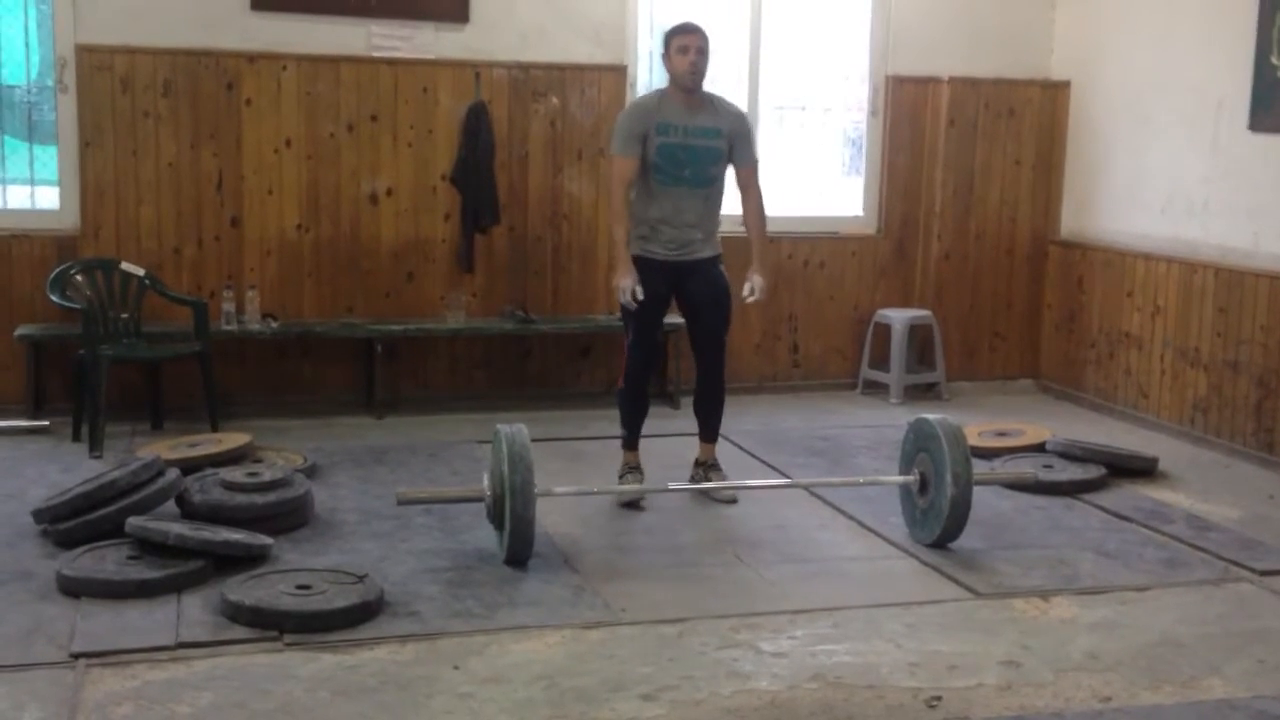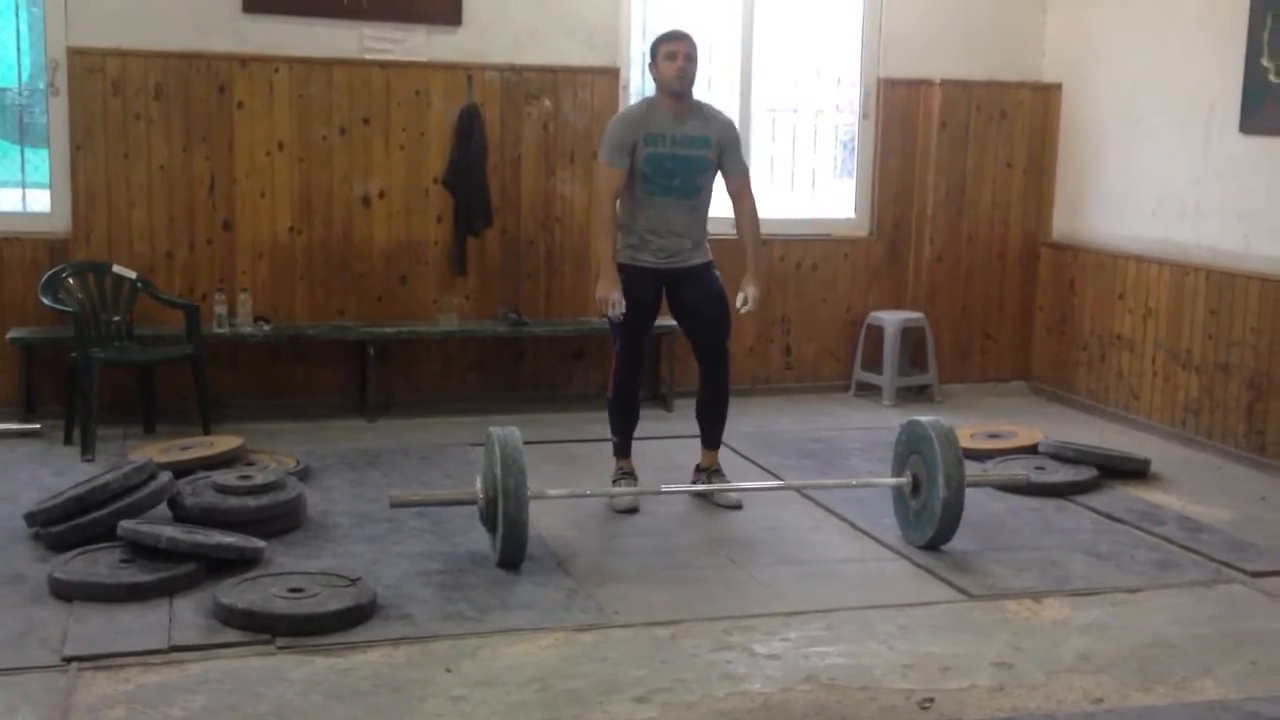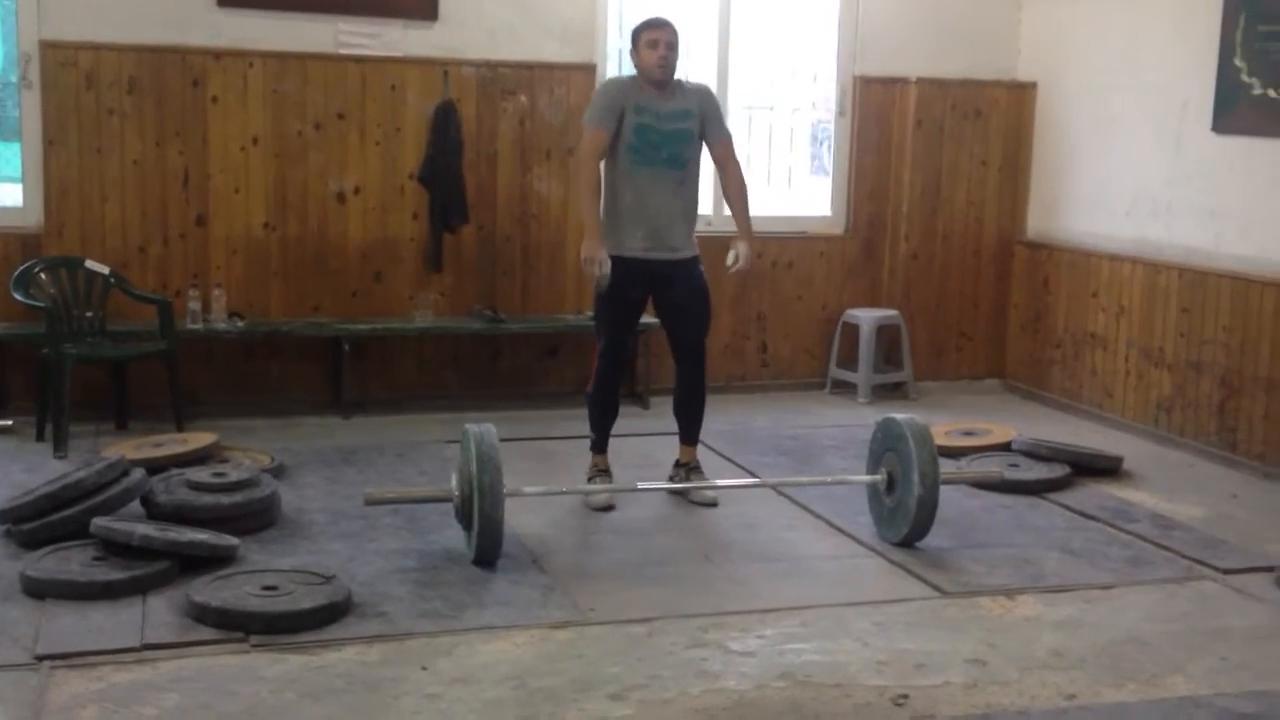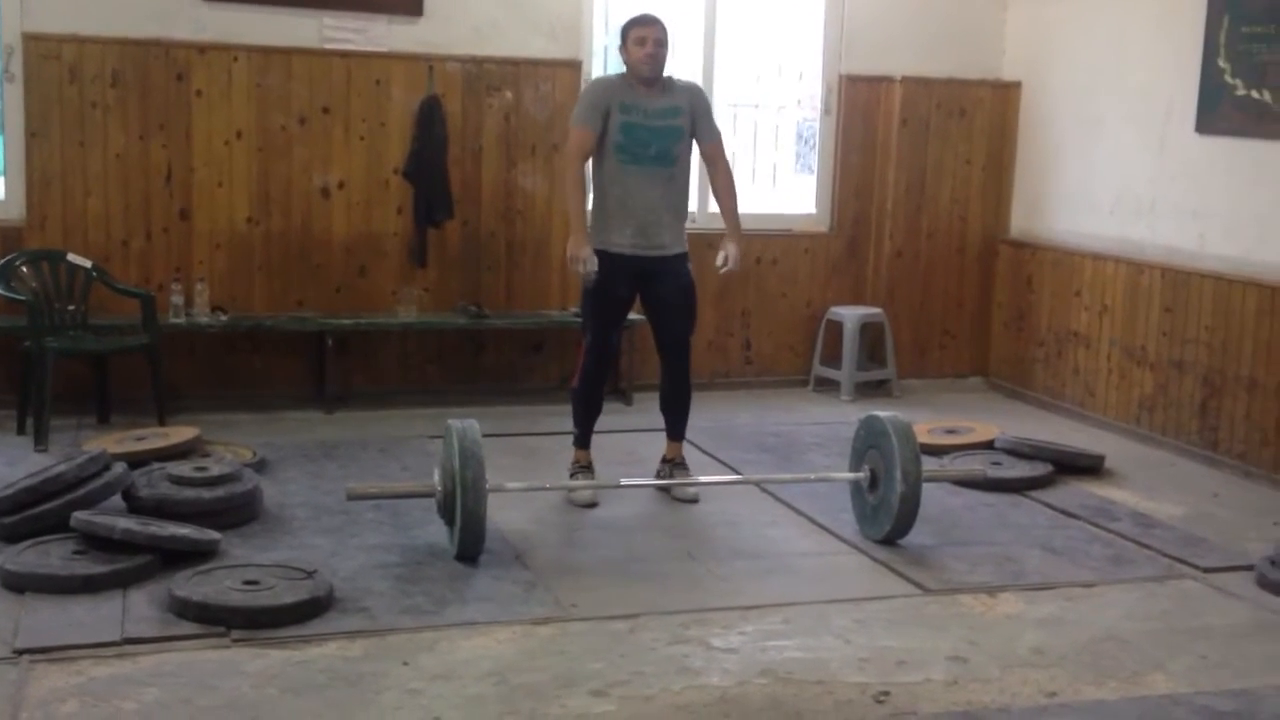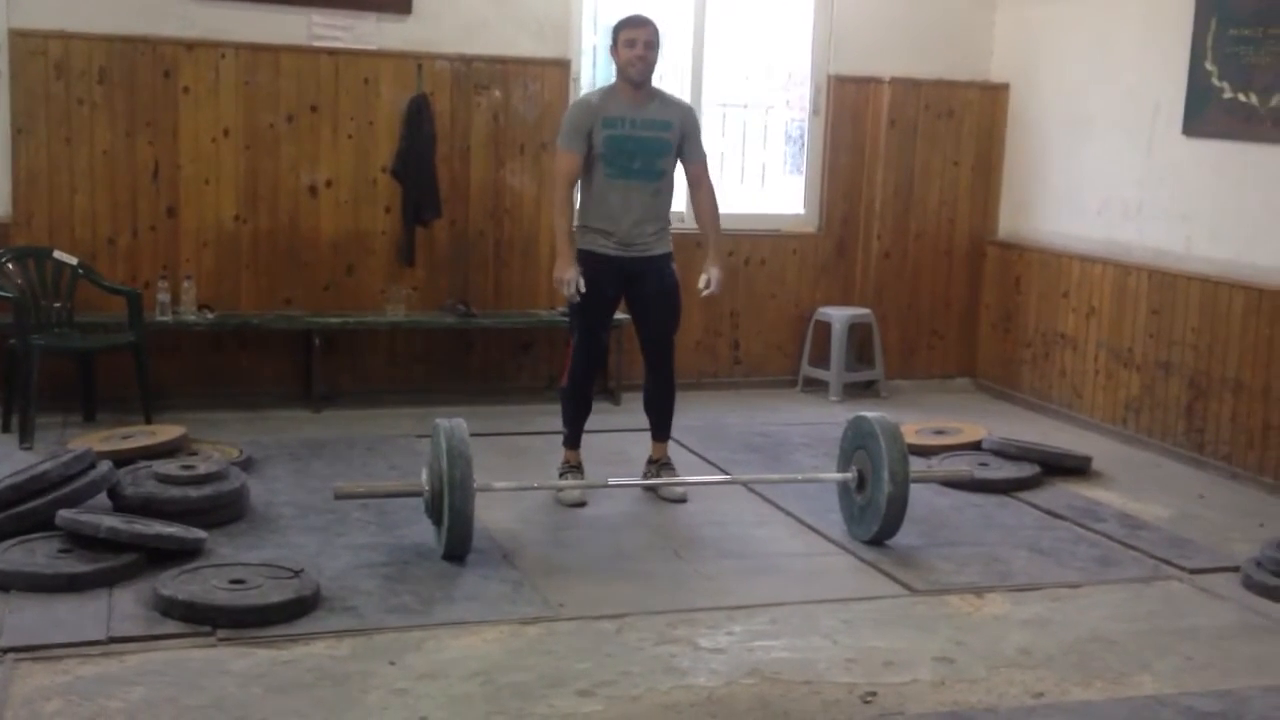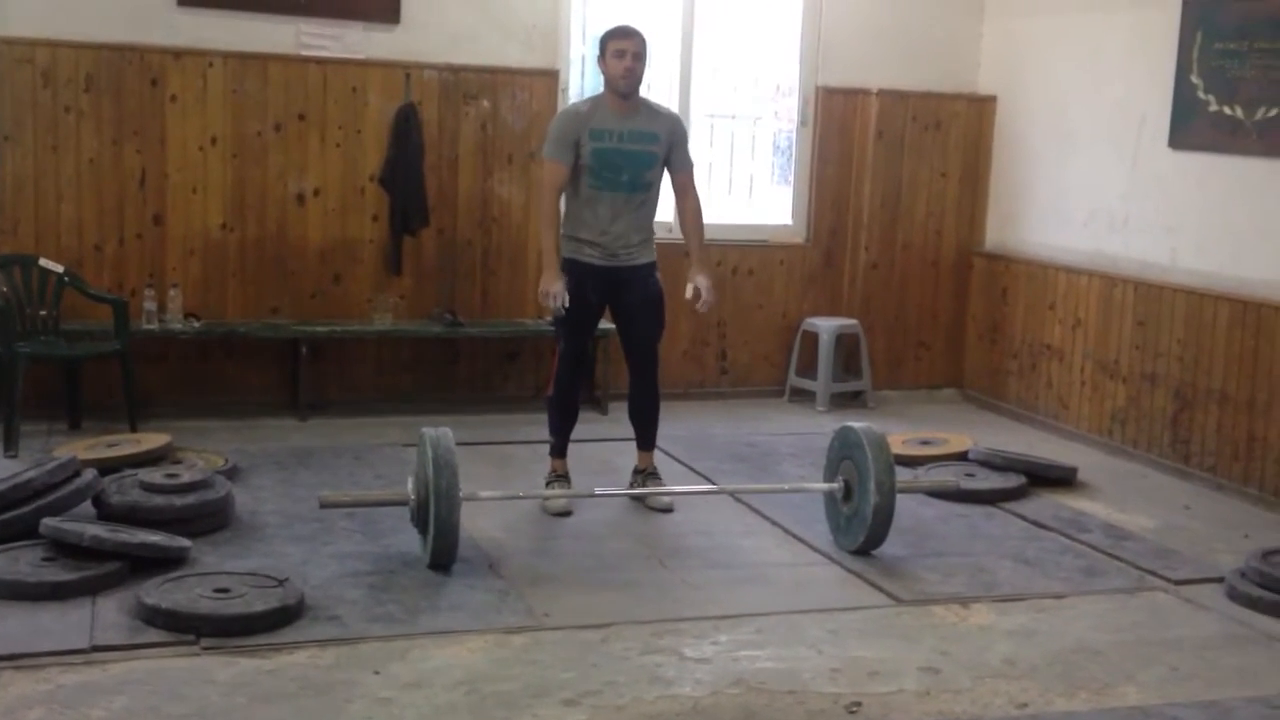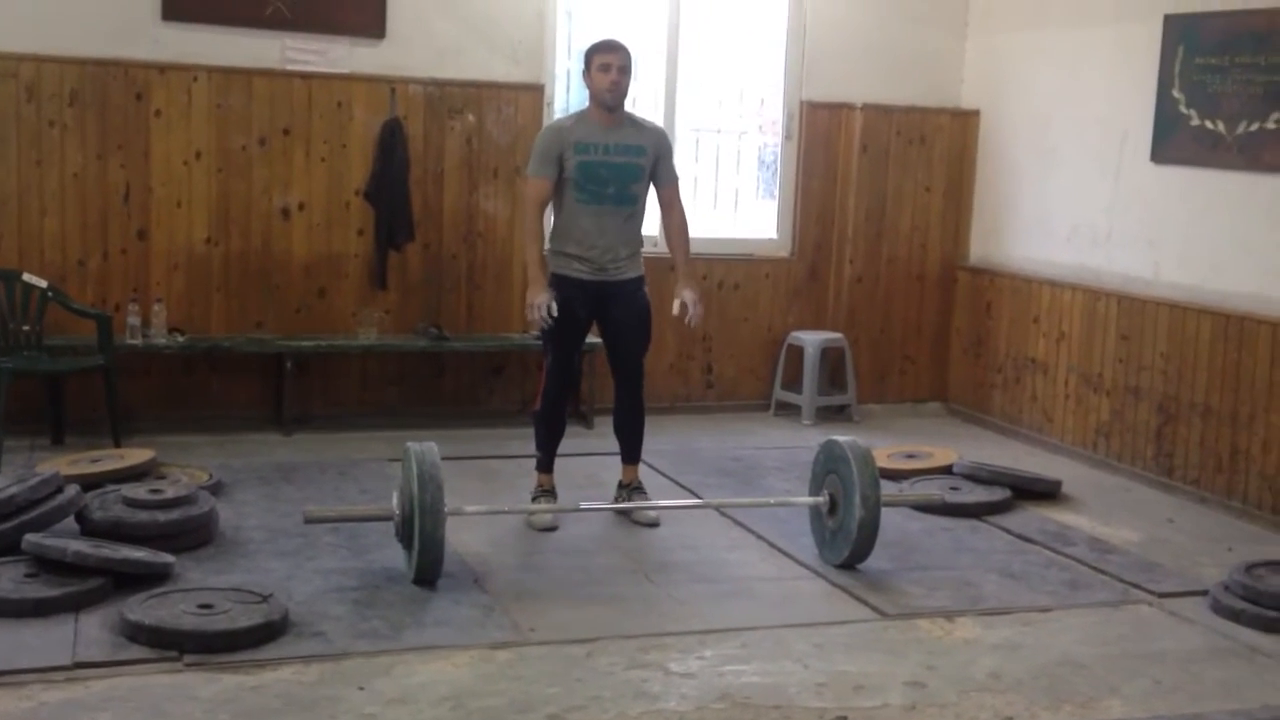
dt=0.3s
person 1, frame 1
left shoulder: (731, 119)
right shoulder: (641, 114)
left elbow: (750, 191)
right elbow: (620, 189)
left wrist: (756, 264)
right wrist: (623, 263)
left hip: (703, 258)
right hip: (648, 257)
left knee: (712, 360)
right knee: (640, 359)
left ankle: (706, 461)
right ankle: (630, 464)
person 1, frame 2
left shoulder: (719, 126)
right shoulder: (629, 123)
left elbow: (742, 199)
right elbow: (606, 201)
left wrist: (751, 274)
right wrist: (606, 276)
left hip: (694, 263)
right hip: (636, 264)
left knee: (716, 362)
right knee: (628, 365)
left ankle: (709, 466)
right ankle: (623, 468)
person 1, frame 3
left shoulder: (700, 99)
right shoulder: (615, 94)
left elbow: (728, 165)
right elbow: (589, 162)
left wrist: (743, 234)
right wrist: (593, 235)
left hip: (682, 257)
right hip: (624, 256)
left knee: (693, 360)
right knee: (611, 361)
left ankle: (687, 464)
right ankle: (598, 467)
person 1, frame 4
left shoulder: (690, 97)
right shoulder: (603, 93)
left elbow: (717, 164)
right elbow: (575, 159)
left wrist: (731, 232)
right wrist: (578, 232)
left hip: (669, 253)
right hip: (611, 251)
left knee: (677, 357)
right knee: (596, 357)
left ankle: (672, 460)
right ankle: (581, 462)
person 1, frame 5
left shoulder: (680, 114)
right shoulder: (588, 109)
left elbow: (700, 185)
right elbow: (564, 184)
left wrist: (713, 256)
right wrist: (565, 256)
left hip: (655, 257)
right hip: (597, 255)
left knee: (661, 359)
right knee: (586, 358)
left ankle: (659, 460)
right ankle: (571, 463)
person 1, frame 6
left shoulder: (668, 125)
right shoulder: (573, 120)
left elbow: (686, 195)
right elbow: (551, 197)
left wrist: (697, 267)
right wrist: (550, 268)
left hip: (638, 266)
right hip: (581, 264)
left knee: (645, 367)
right knee: (571, 367)
left ankle: (645, 469)
right ankle: (557, 471)
person 1, frame 7
left shoulder: (652, 138)
right shoulder: (558, 135)
left elbow: (672, 209)
right elbow: (535, 210)
left wrist: (684, 280)
right wrist: (537, 281)
left hip: (626, 280)
right hip: (569, 278)
left knee: (630, 383)
right knee: (558, 382)
left ankle: (630, 483)
right ankle: (543, 486)
